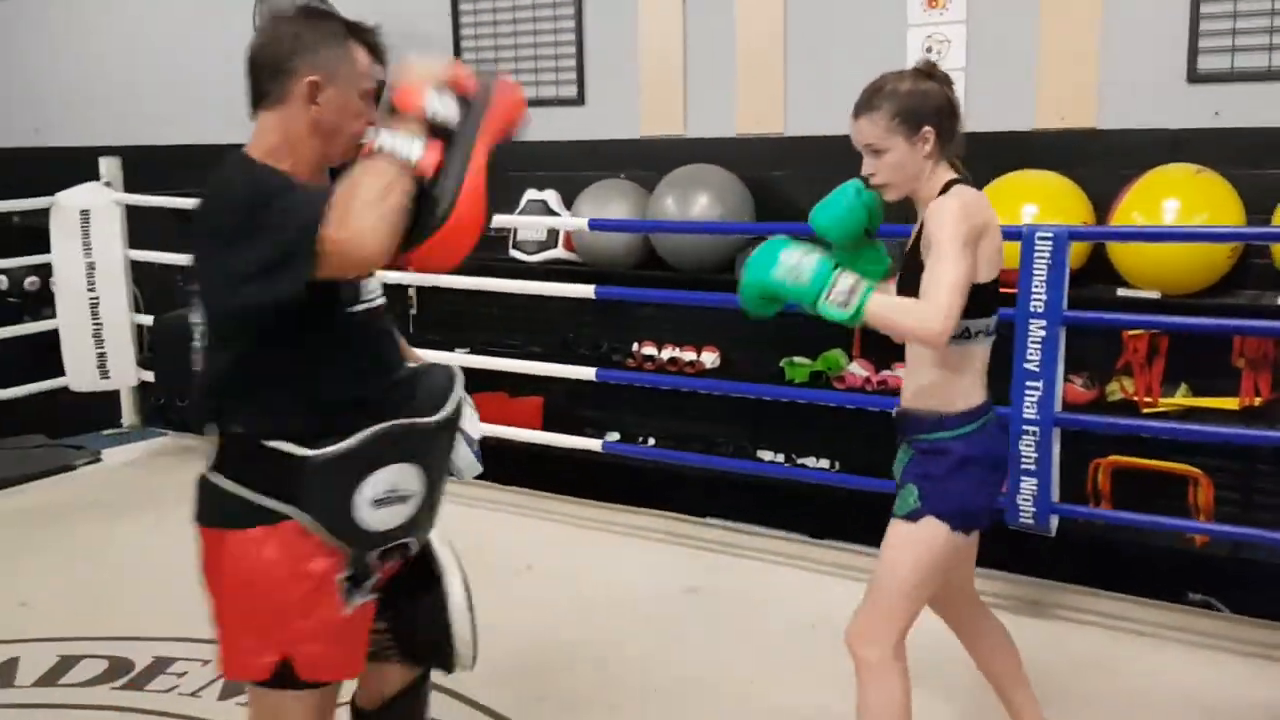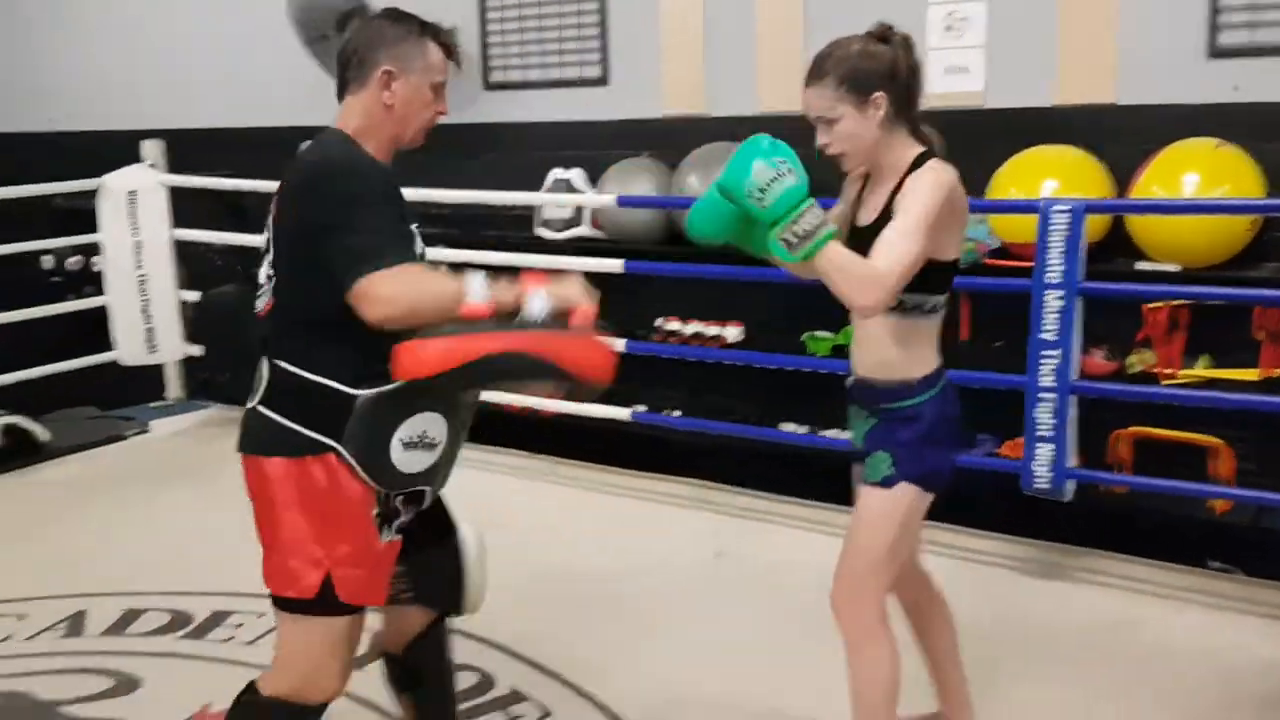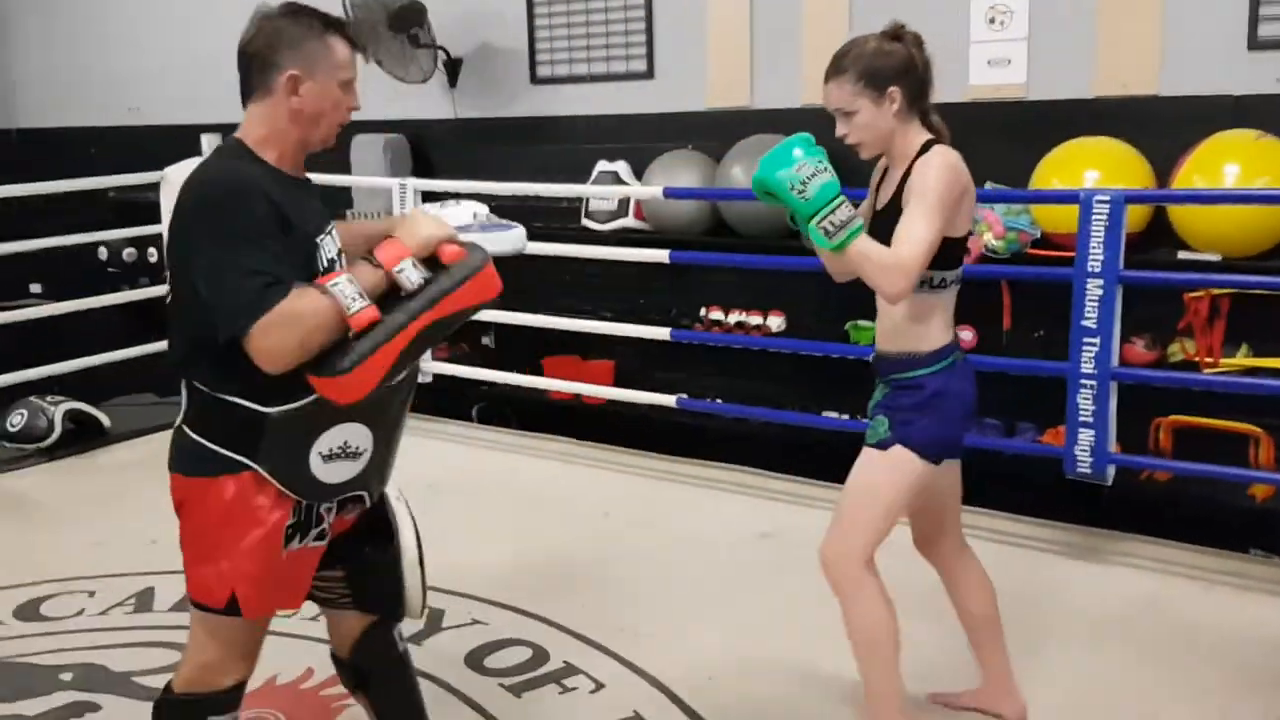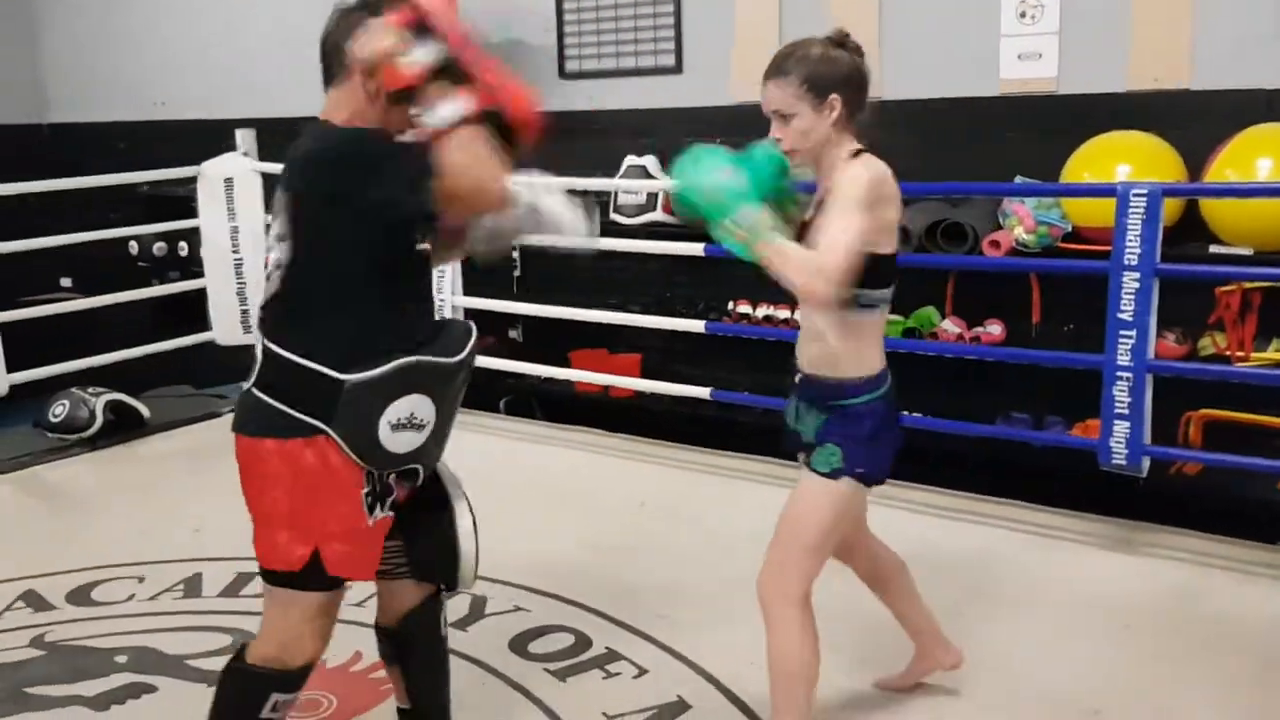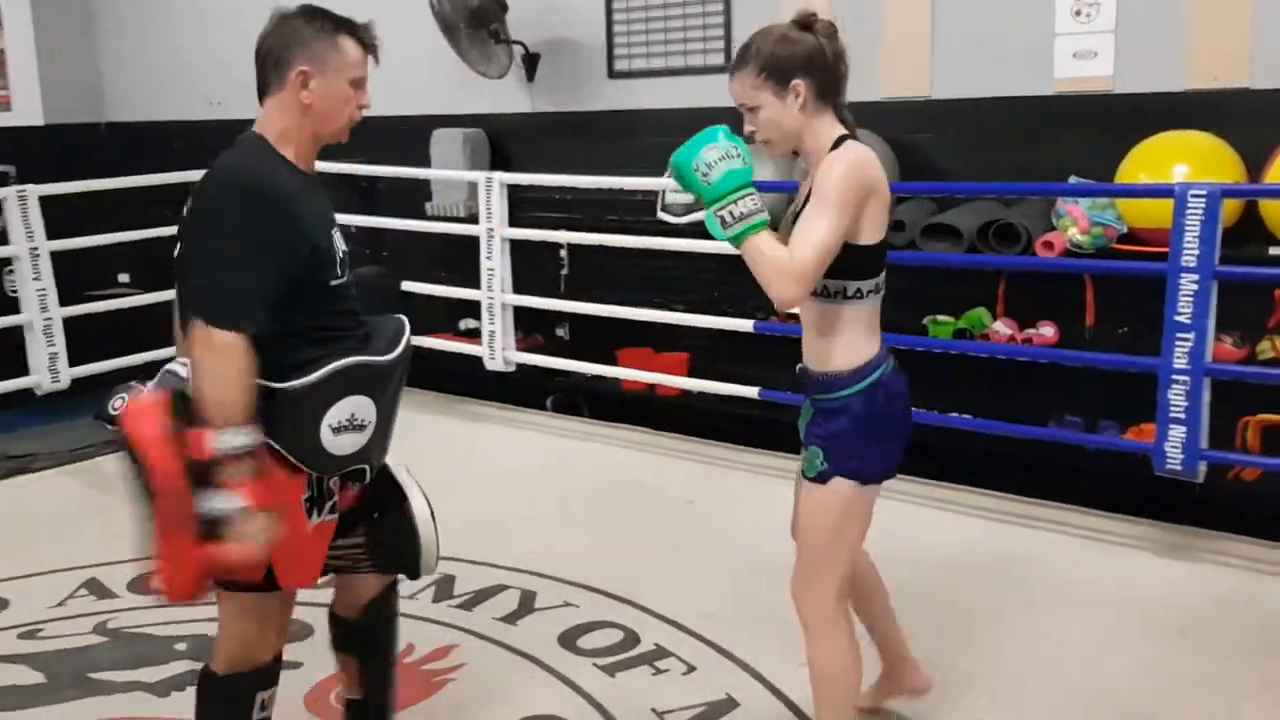
dt=0.5s
person 1, frame 1
left shoulder: (302, 200)
right shoulder: (244, 199)
right elbow: (361, 243)
left wrist: (429, 384)
right wrist: (412, 123)
left hip: (356, 510)
right hip: (282, 522)
left knee: (403, 659)
person 1, frame 2
left shoulder: (339, 172)
right shoulder: (344, 174)
right elbow: (387, 296)
right wrist: (526, 293)
left hip: (363, 447)
right hip: (316, 453)
left knee: (414, 607)
person 1, frame 3
left shoulder: (284, 181)
right shoulder: (225, 195)
right elbow: (276, 341)
left wrist: (396, 230)
right wrist: (392, 261)
left hip: (321, 459)
right hip: (245, 469)
left knee: (365, 612)
right knee: (221, 658)
person 1, frame 4
left shoulder: (358, 155)
right shoulder: (347, 156)
left elbow: (442, 226)
right elbow: (477, 190)
left wrist: (527, 209)
right wrist: (433, 79)
left hip: (363, 427)
right hip: (310, 432)
left knee: (414, 580)
right knee: (298, 634)
person 1, frame 5
left shoulder: (289, 182)
right shoulder: (248, 190)
right elbow: (219, 338)
right wrist: (234, 487)
left hip: (310, 441)
right hip: (270, 446)
left knee: (375, 566)
right knee: (255, 634)
person 2, frame 1
left shoulder: (958, 207)
right shoulder: (933, 214)
left elbow: (935, 326)
right elbow: (896, 320)
left wrist: (823, 282)
right wrist: (851, 245)
left hip: (955, 448)
right hip: (940, 442)
left knee: (873, 638)
right knee: (956, 603)
person 2, frame 2
left shoulder: (935, 185)
right shoulder: (864, 178)
left elbow: (870, 291)
right elbow: (810, 264)
left wrist: (789, 208)
right wrist: (758, 223)
left hip: (910, 416)
right hip: (875, 406)
left knee: (855, 600)
right knee: (900, 574)
person 2, frame 3
left shoulder: (939, 167)
right shoulder: (890, 167)
left elbow: (896, 279)
right elbow: (845, 268)
left wrist: (824, 204)
right wrist: (806, 204)
left hip: (925, 386)
right hip: (912, 382)
left knee: (844, 558)
right knee: (941, 543)
person 2, frame 4
left shoulder: (863, 179)
right shoulder: (827, 170)
left elbow: (816, 280)
left wrist: (735, 212)
right wrist: (764, 189)
left hip: (852, 413)
right hip: (815, 400)
left knee: (780, 588)
right knee: (846, 541)
right ankle: (933, 648)
person 2, frame 5
left shoulder: (848, 165)
right shoulder: (826, 165)
left elbow: (788, 286)
right elbow: (789, 266)
left wrist: (731, 197)
right wrist: (731, 201)
left hip: (852, 403)
right hip: (845, 395)
left knee: (816, 593)
right knee: (820, 541)
